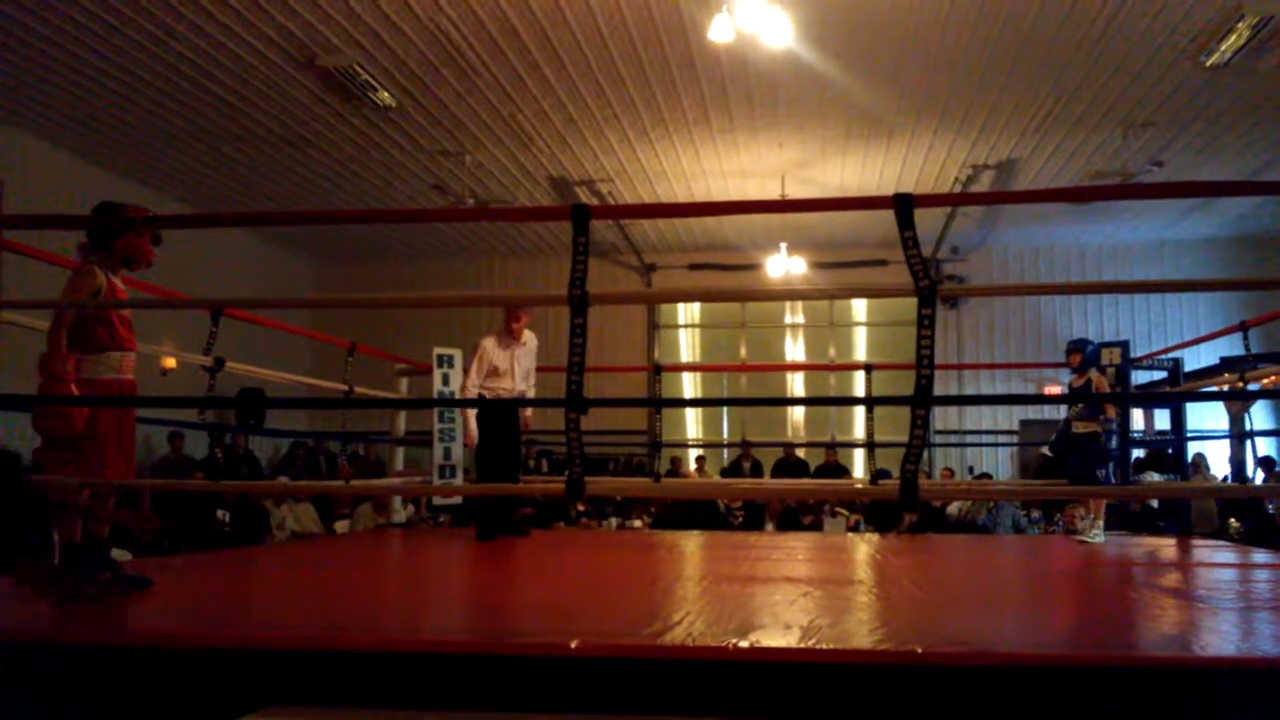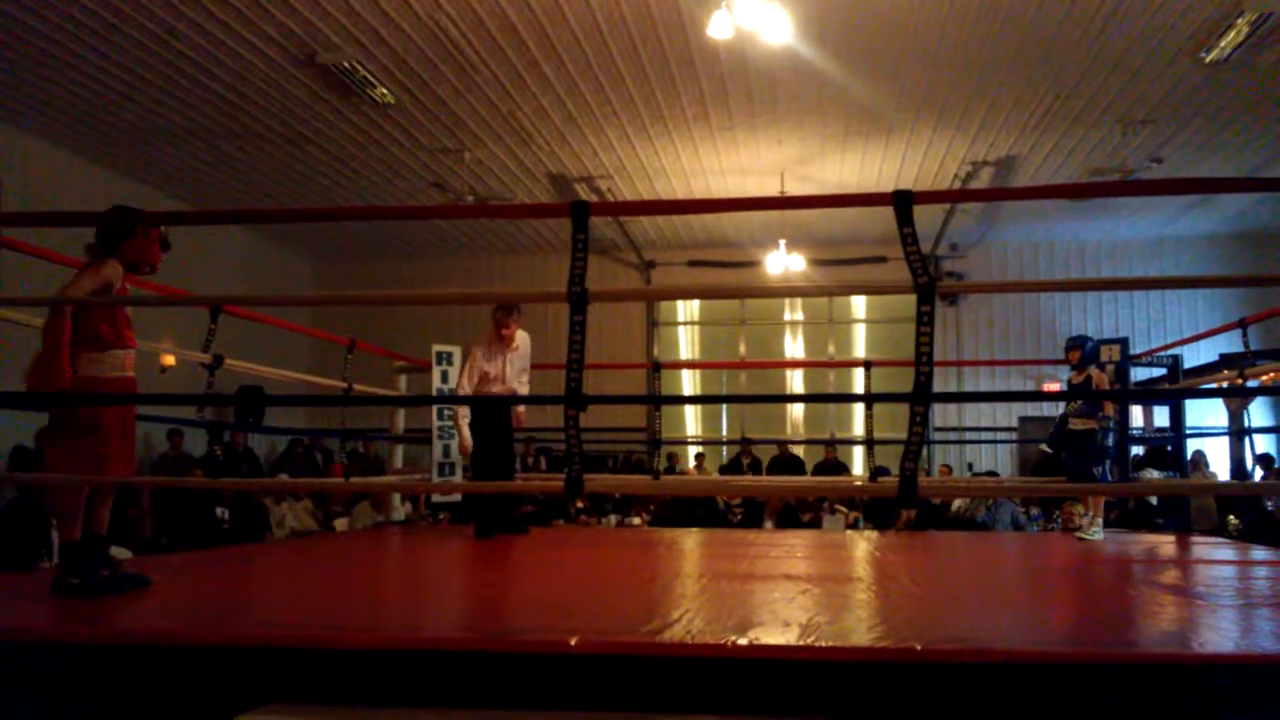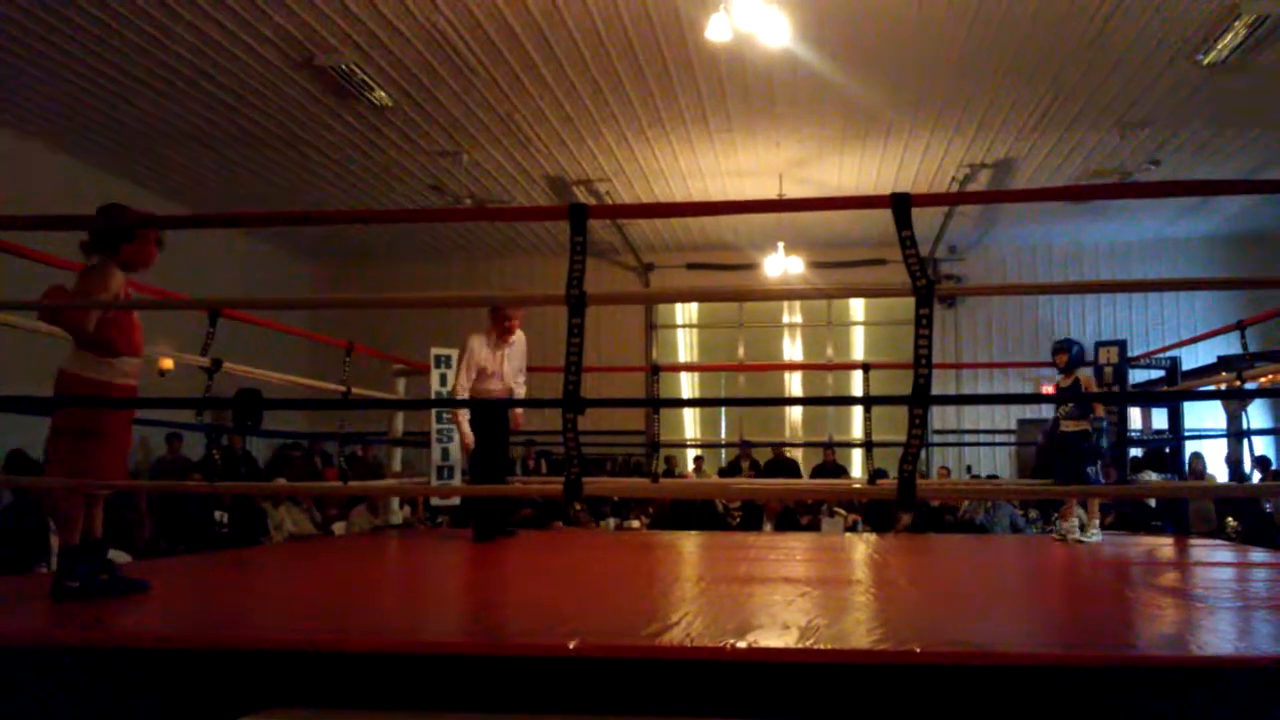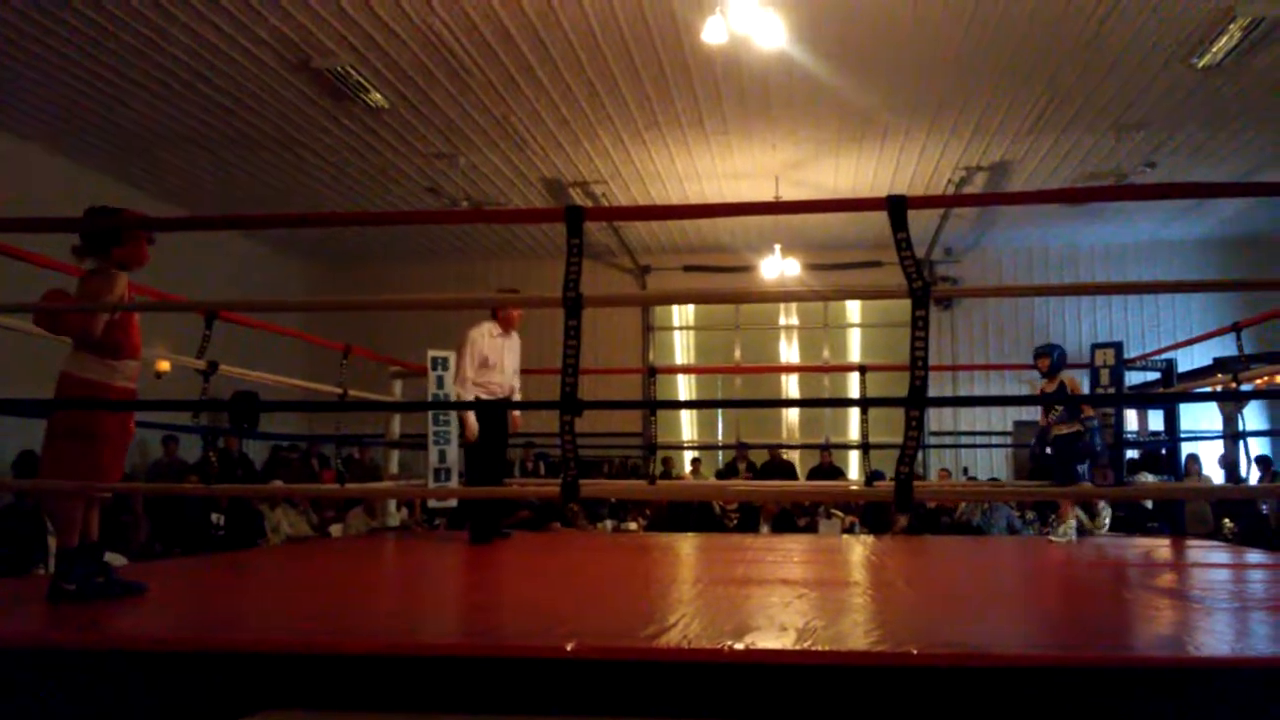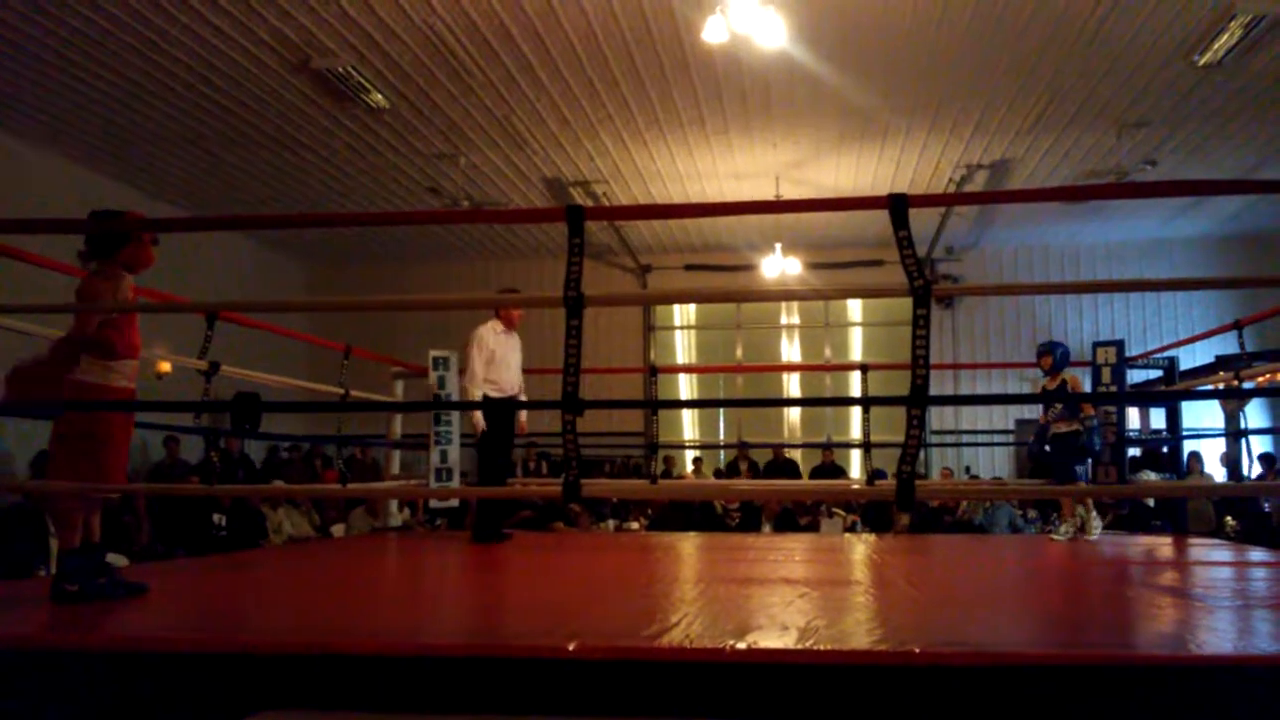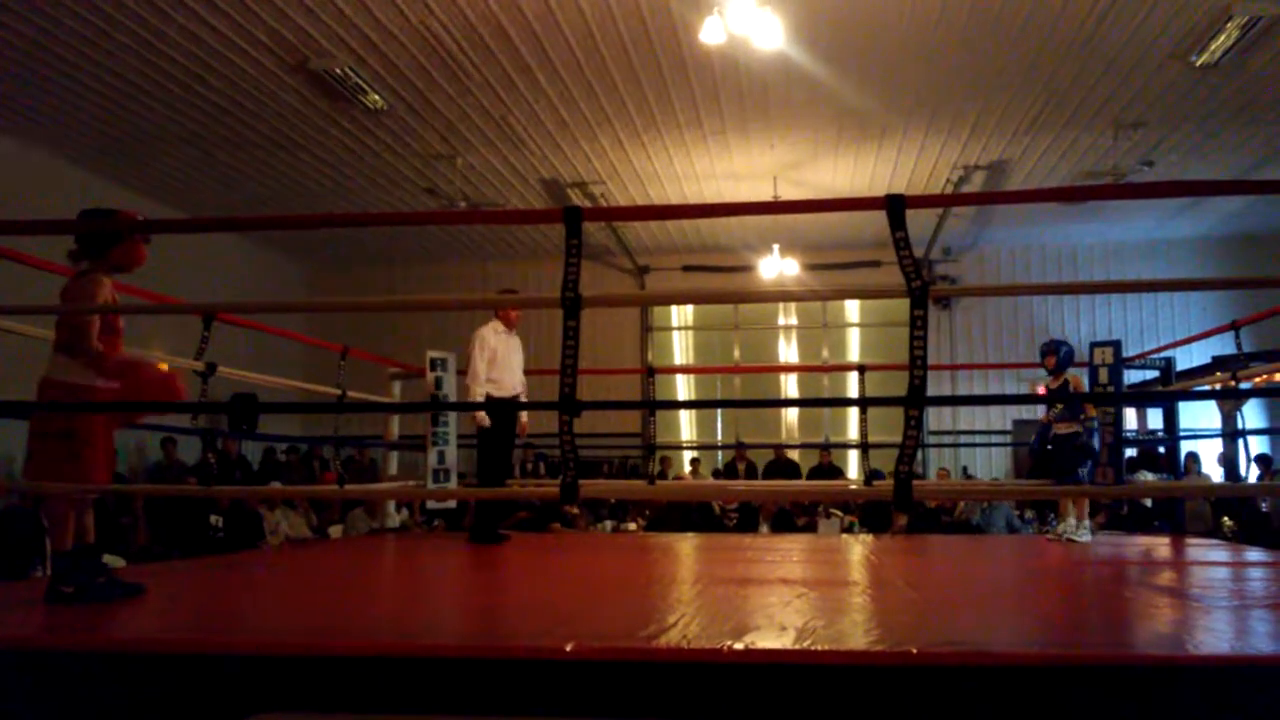
dt=0.4s
person 1, frame 1
left shoulder: (113, 279)
right shoulder: (92, 274)
right elbow: (60, 324)
right wrist: (59, 382)
left hip: (116, 389)
right hip: (89, 387)
left knee: (109, 478)
right knee: (80, 476)
left ankle: (98, 563)
right ankle: (72, 567)
person 1, frame 2
left shoulder: (116, 278)
right shoulder: (108, 268)
left elbow: (102, 329)
right elbow: (65, 297)
right wrist: (56, 352)
left hip: (112, 387)
right hip: (90, 386)
left knee: (107, 475)
right knee: (80, 474)
left ankle: (95, 562)
right ankle: (71, 567)
person 1, frame 3
left shoulder: (111, 276)
right shoulder: (107, 275)
left elbow: (94, 328)
right elbow: (85, 326)
right wrist: (63, 310)
left hip: (107, 390)
right hip: (92, 388)
left knee: (94, 478)
right knee: (80, 477)
left ankle: (93, 566)
right ankle: (70, 571)
person 1, frame 4
left shoulder: (103, 279)
right shoulder: (112, 278)
left elbow: (90, 330)
right elbow: (91, 331)
right wrist: (61, 318)
left hip: (105, 393)
right hip: (92, 391)
left knee: (90, 481)
right knee: (78, 481)
left ankle: (91, 568)
right ankle: (67, 573)
person 1, frame 5
left shoulder: (104, 281)
right shoulder: (117, 281)
left elbow: (87, 334)
right elbow: (83, 333)
right wrist: (51, 369)
left hip: (104, 394)
right hip: (96, 393)
left knee: (90, 483)
right knee: (82, 483)
left ankle: (93, 569)
right ankle: (69, 575)
person 1, frame 6
left shoulder: (95, 284)
right shoulder: (94, 283)
right elbow: (86, 346)
left wrist: (132, 380)
right wrist: (135, 375)
left hip: (85, 394)
right hip: (75, 393)
left knee: (82, 485)
right knee: (70, 485)
left ankle: (89, 570)
right ankle: (65, 577)
person 2, frame 1
left shoulder: (531, 341)
right shoulder: (489, 344)
right elbow: (471, 384)
left wrist: (527, 409)
right wrist: (470, 425)
left hip: (511, 407)
right hip: (487, 407)
left knee: (512, 464)
right knee: (488, 466)
left ankle: (506, 519)
right ankle: (486, 523)
person 2, frame 2
left shoulder: (524, 341)
right shoulder: (480, 351)
right elbow: (463, 392)
left wrist: (520, 406)
right wrist: (464, 434)
left hip: (503, 406)
right hip: (479, 408)
left knee: (507, 461)
right knee: (483, 465)
left ankle: (505, 517)
right ankle: (485, 522)
person 2, frame 3
left shoulder: (520, 339)
right shoulder: (476, 344)
right elbow: (461, 388)
left wrist: (518, 406)
right wrist: (464, 430)
left hip: (501, 407)
right hip: (477, 408)
left knee: (501, 465)
right knee: (481, 467)
left ankle: (498, 521)
right ankle: (483, 526)
person 2, frame 4
left shoulder: (514, 338)
right shoulder: (478, 335)
right elbow: (464, 379)
left wrist: (515, 410)
right wrist: (469, 419)
left hip: (500, 407)
right hip: (478, 406)
left knee: (497, 467)
right knee: (478, 468)
left ankle: (493, 524)
right ankle: (479, 528)
person 2, frame 5
left shoulder: (514, 338)
right shoulder: (483, 334)
right elbow: (473, 377)
left wrist: (522, 413)
right wrist: (476, 415)
left hip: (508, 406)
right hip: (489, 406)
left knee: (502, 466)
right knee: (490, 467)
left ankle: (494, 525)
right ankle: (484, 528)
person 2, frame 6
left shoulder: (515, 339)
right shoulder: (484, 335)
right elbow: (476, 376)
left wrist: (523, 414)
right wrist: (480, 413)
left hip: (510, 406)
right hip: (492, 405)
left knee: (501, 467)
right knee: (491, 467)
left ankle: (489, 526)
right ankle: (483, 528)
person 3, frame 1
left shoulder: (1098, 380)
right shoulder: (1072, 383)
left elbow: (1109, 409)
left wrist: (1107, 435)
right wrist: (1060, 437)
left hip: (1094, 436)
right hip: (1076, 436)
left knee: (1098, 480)
right knee: (1079, 479)
left ankle: (1098, 527)
right ankle: (1090, 521)
person 3, frame 2
left shoulder: (1098, 377)
right shoulder: (1071, 379)
left elbow: (1108, 407)
left wrist: (1104, 432)
right wrist: (1059, 433)
left hip: (1091, 432)
right hip: (1073, 433)
left knee: (1096, 477)
right knee: (1075, 476)
left ankle: (1097, 524)
right ankle: (1090, 515)
person 3, frame 3
left shoulder: (1085, 380)
right shoulder: (1058, 384)
left elbow: (1098, 409)
left wrist: (1097, 435)
right wrist: (1050, 437)
left hip: (1083, 434)
right hip: (1063, 436)
left knee: (1089, 479)
right knee: (1066, 479)
left ankle: (1094, 526)
right ankle: (1070, 524)
person 3, frame 4
left shoulder: (1069, 382)
right shoulder: (1042, 389)
left elbow: (1086, 409)
left wrist: (1091, 435)
right wrist: (1039, 443)
left hip: (1075, 436)
right hip: (1057, 439)
left knee: (1078, 477)
right knee: (1062, 482)
right ankle: (1068, 526)
person 3, frame 5
left shoulder: (1071, 380)
right shoulder: (1044, 387)
left elbow: (1087, 408)
left wrist: (1091, 434)
right wrist: (1038, 440)
left hip: (1074, 434)
right hip: (1055, 437)
left knee: (1077, 478)
right knee: (1062, 481)
left ankle: (1091, 516)
right ankle: (1069, 524)
person 3, frame 6
left shoulder: (1074, 381)
right shoulder: (1048, 386)
left elbow: (1089, 410)
left wrist: (1089, 435)
right wrist: (1040, 439)
left hip: (1075, 435)
right hip: (1057, 437)
left knee: (1079, 481)
right knee: (1061, 481)
left ankle: (1083, 526)
right ankle: (1067, 524)
